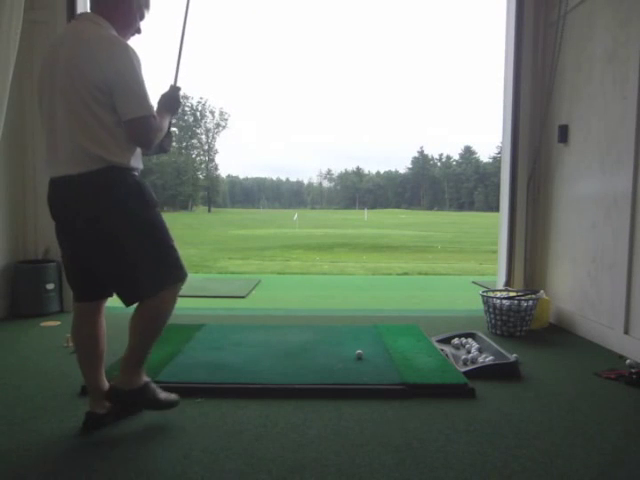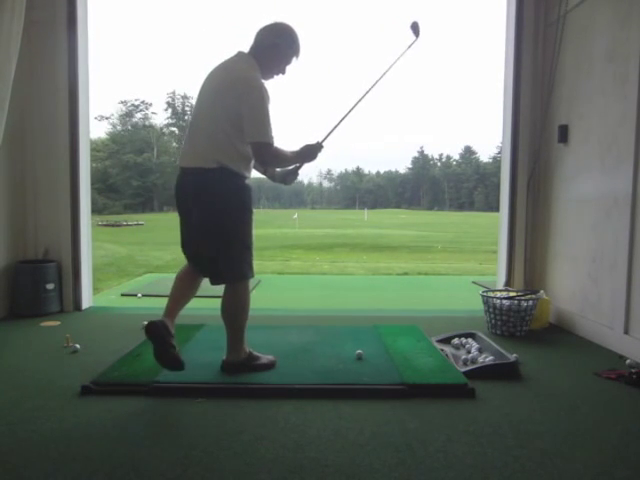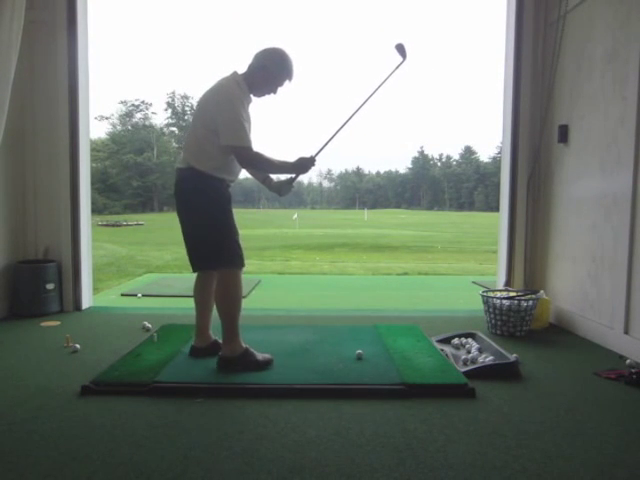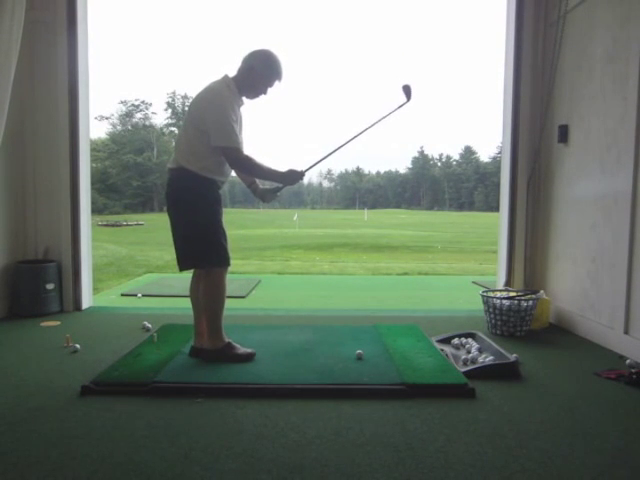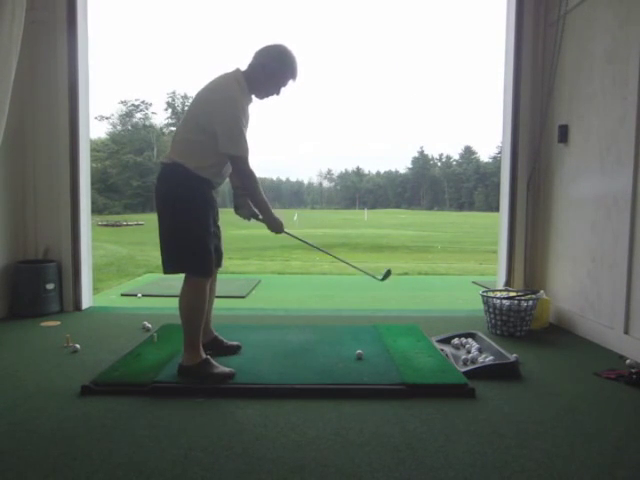
dt=1s
person 1, frame 1
left shoulder: (55, 49)
right shoulder: (114, 50)
right elbow: (146, 136)
left wrist: (150, 123)
right wrist: (166, 111)
left hip: (64, 187)
right hip: (109, 185)
left knee: (89, 297)
right knee: (165, 281)
left ankle: (102, 399)
right ankle: (130, 381)
person 1, frame 2
left shoulder: (223, 71)
right shoulder: (252, 86)
right elbow: (264, 153)
left wrist: (274, 173)
right wrist: (299, 157)
left hip: (191, 178)
right hip: (221, 185)
left knee: (198, 263)
right knee: (237, 275)
left ankle: (166, 321)
right ankle: (236, 354)
person 1, frame 3
left shoulder: (233, 92)
right shoulder: (229, 96)
left elbow: (242, 155)
right elbow: (245, 156)
left wrist: (272, 183)
right wrist: (293, 167)
left hip: (202, 186)
right hip: (202, 186)
left knee: (211, 266)
right knee: (228, 265)
left ankle: (203, 339)
right ankle: (233, 349)
person 1, frame 4
left shoulder: (228, 98)
right shoulder: (219, 98)
left elbow: (234, 157)
right elbow: (236, 159)
left wrist: (256, 188)
right wrist: (281, 177)
left hip: (198, 187)
right hip: (192, 187)
left knee: (206, 267)
right knee: (215, 266)
left ankle: (202, 340)
right ankle: (215, 342)
person 1, frame 5
left shoulder: (233, 89)
right shoulder: (230, 97)
left elbow: (233, 161)
right elbow: (241, 166)
left wrist: (240, 196)
right wrist: (267, 214)
left hip: (194, 185)
right hip: (184, 186)
left knee: (209, 266)
right knee: (198, 272)
left ankle: (206, 336)
right ankle: (192, 358)
